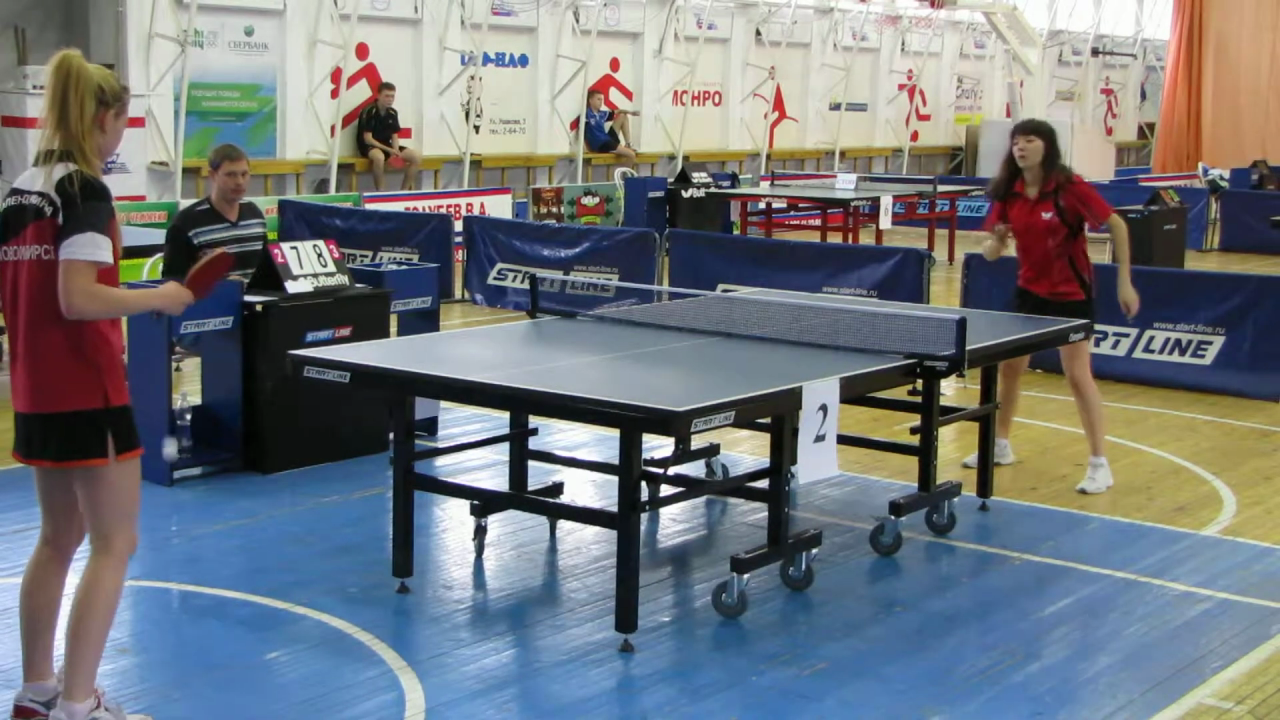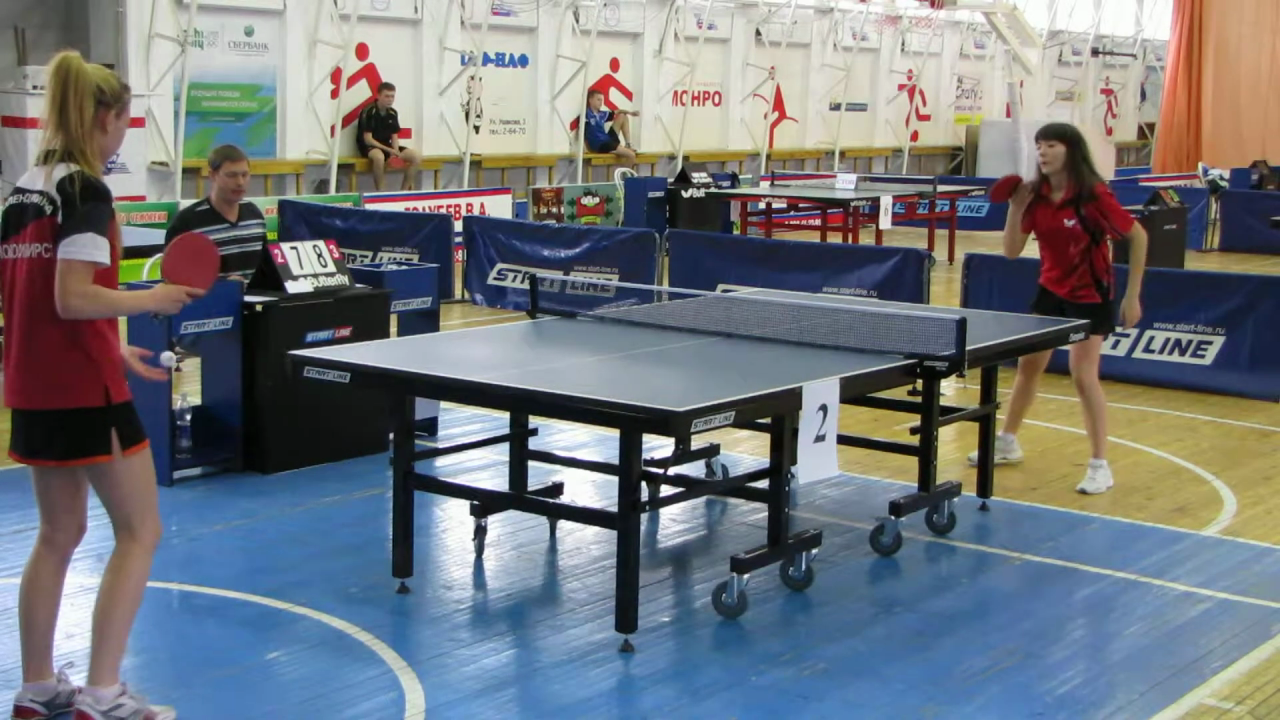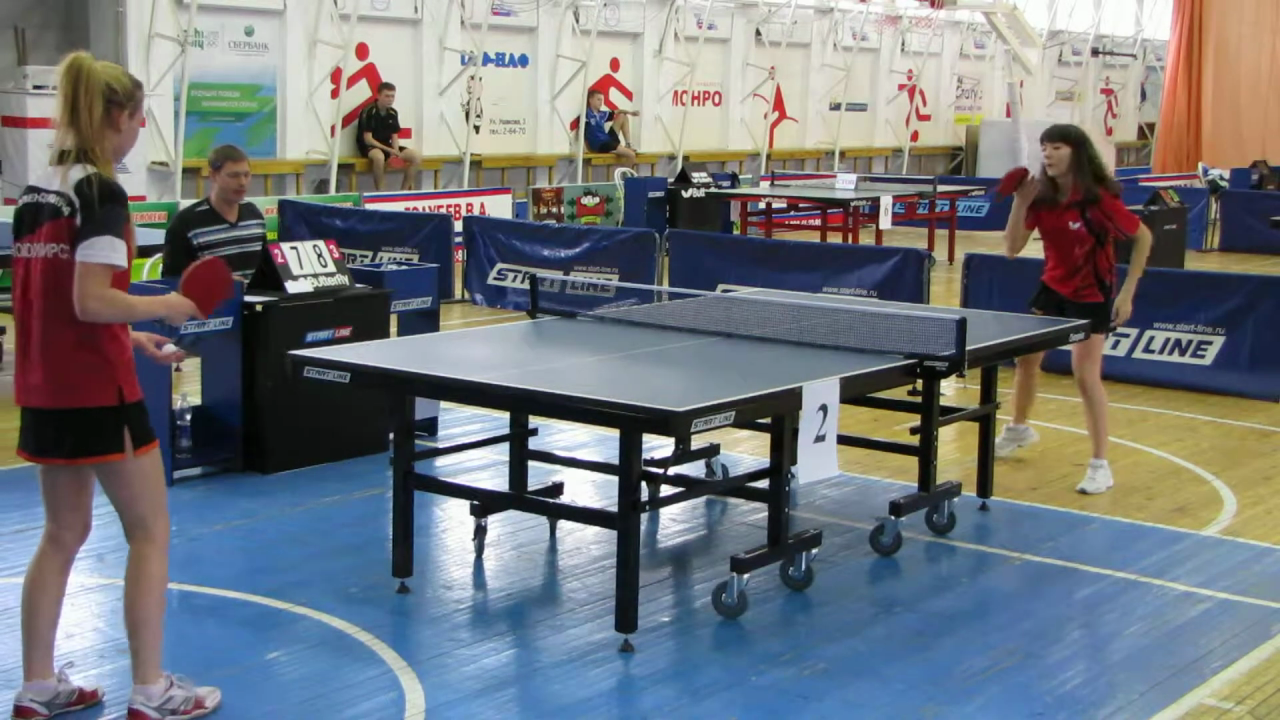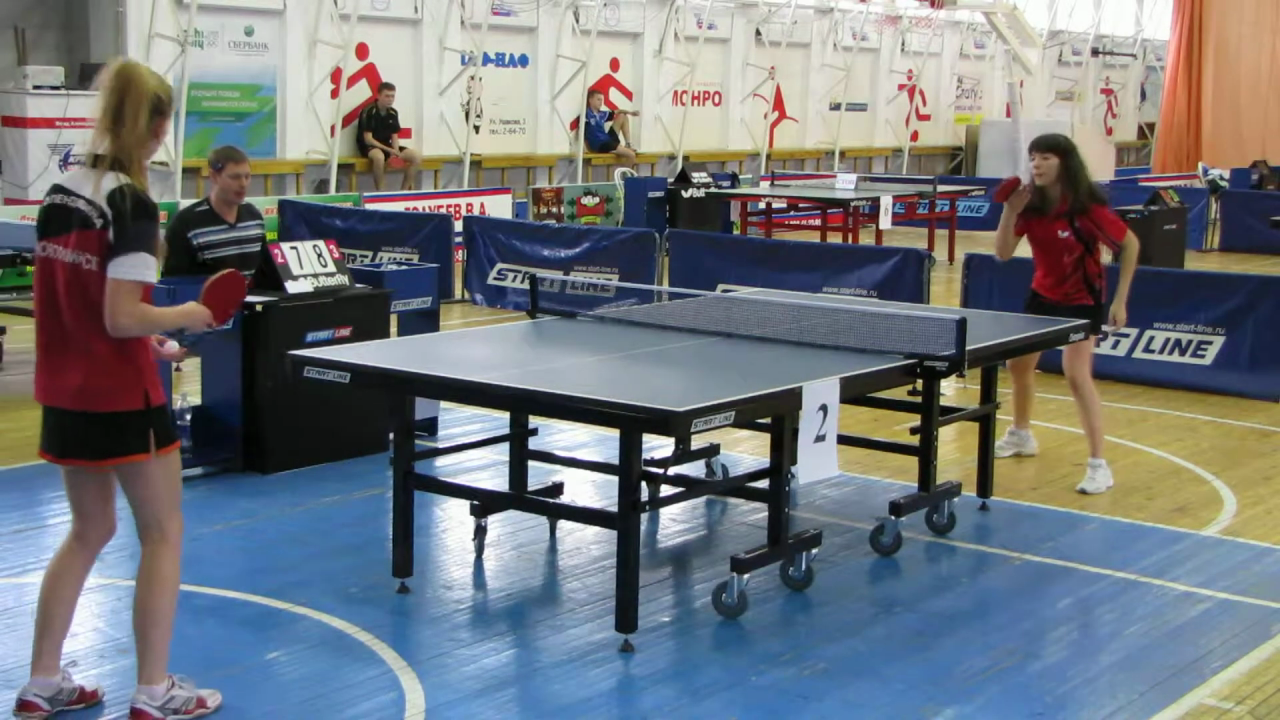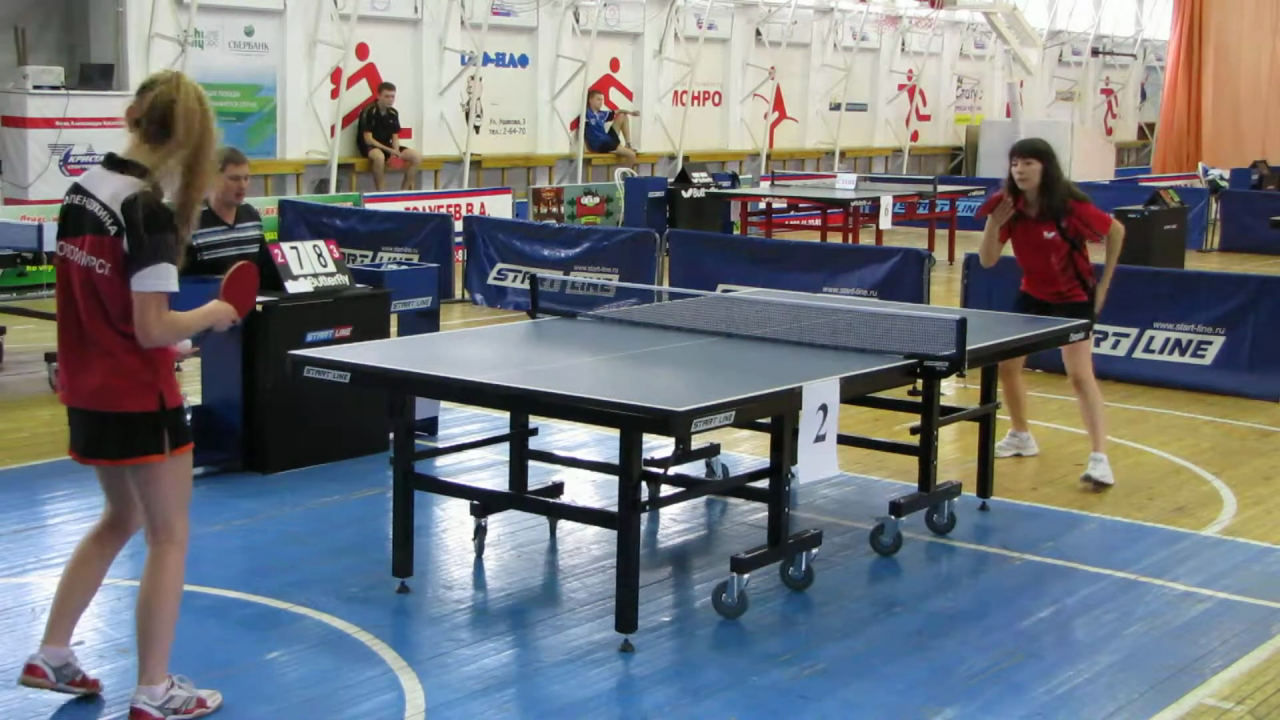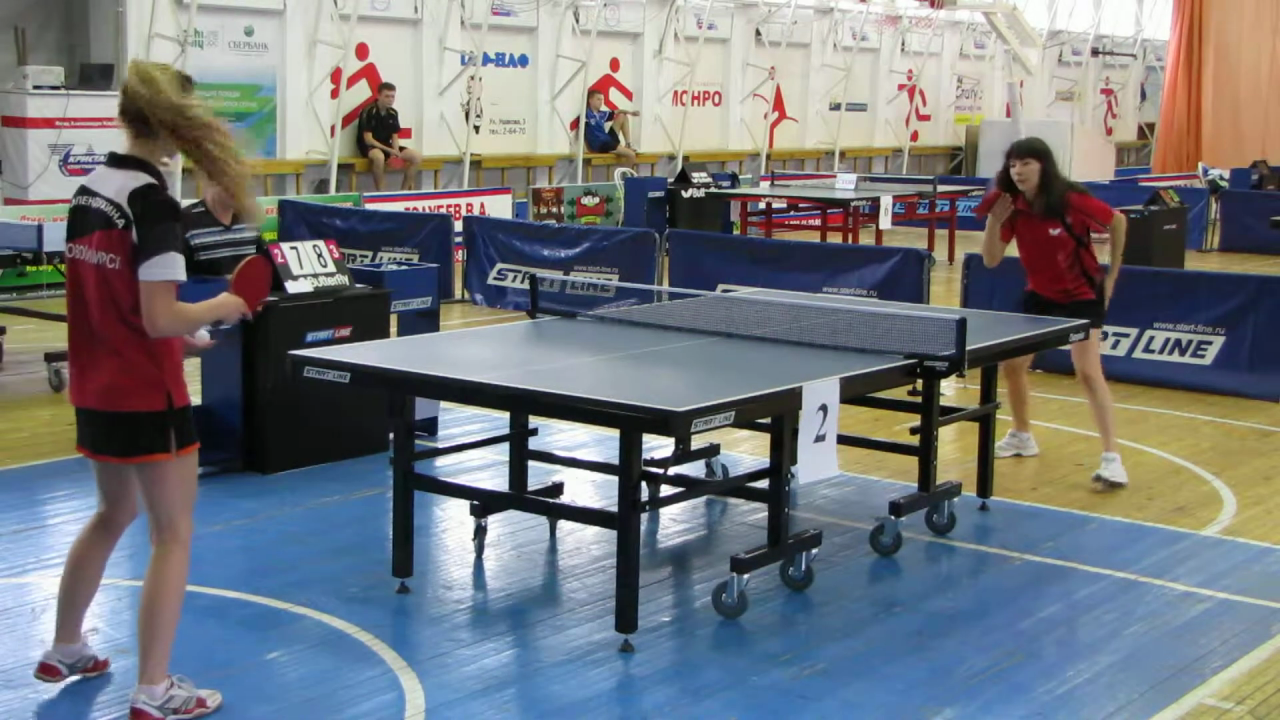
dt=0.2s
person 1, frame 1
right shoulder: (83, 190)
right elbow: (78, 299)
right wrist: (159, 298)
right hip: (85, 394)
left knee: (58, 539)
right knee: (115, 546)
person 1, frame 2
right shoulder: (85, 190)
right elbow: (73, 299)
left wrist: (115, 351)
right wrist: (152, 298)
right hip: (85, 393)
left knee: (58, 536)
right knee: (140, 535)
person 1, frame 3
left shoulder: (35, 189)
right shoulder: (100, 192)
left elbow: (52, 298)
right elbow: (91, 302)
left wrist: (127, 334)
right wrist: (164, 307)
left hip: (44, 391)
right hip: (97, 392)
left knee: (62, 534)
right knee: (150, 536)
person 1, frame 4
left shoulder: (62, 189)
right shoulder: (131, 202)
left elbow: (69, 297)
right elbow: (122, 318)
right wrist: (183, 316)
left hip: (65, 393)
right hip: (122, 397)
left knee: (89, 531)
right knee: (163, 536)
person 1, frame 5
left shoulder: (82, 188)
right shoulder: (149, 213)
left elbow: (92, 294)
right elbow: (153, 330)
right wrist: (209, 316)
left hip: (86, 391)
right hip: (138, 398)
left knee: (121, 518)
right knee: (169, 537)
left ankle: (50, 655)
person 1, frame 6
left shoulder: (88, 190)
right shoulder: (153, 203)
right elbow: (160, 319)
left wrist: (183, 329)
right wrist: (219, 308)
left hip: (94, 389)
right hip: (147, 396)
left knee: (113, 513)
right knee: (172, 536)
left ankle: (64, 648)
person 2, frame 1
left shoulder: (1070, 188)
right shoulder: (1007, 194)
left elbow: (1117, 226)
right elbow: (992, 252)
left wrist: (1125, 283)
right wrist: (995, 242)
left hip: (1071, 294)
right hip: (1030, 291)
left knee: (1078, 377)
right knee: (1009, 367)
left ankle: (1099, 464)
right ankle: (1000, 444)
person 2, frame 2
left shoulder: (1093, 196)
right shoulder: (1035, 195)
left elbow: (1138, 237)
right elbow: (1011, 252)
left wrist: (1132, 295)
right wrist: (1016, 210)
left hip: (1090, 296)
right hip: (1050, 291)
left knee: (1084, 377)
right knee: (1028, 366)
left ankle: (1100, 466)
right ankle: (1007, 441)
person 2, frame 3
left shoulder: (1099, 199)
right shoulder: (1042, 195)
left elbow: (1143, 238)
right elbow: (1013, 248)
left wrist: (1127, 292)
right wrist: (1020, 203)
left hip: (1091, 296)
right hip: (1052, 288)
left knee: (1085, 376)
right knee: (1025, 358)
left ankle: (1100, 466)
right ankle: (1019, 429)
person 2, frame 4
left shoulder: (1087, 207)
right shoulder: (1031, 203)
left elbow: (1130, 245)
right elbow: (1003, 254)
left wrist: (1120, 299)
right wrist: (1010, 212)
left hip: (1081, 299)
right hip: (1043, 294)
left knee: (1077, 376)
right knee: (1018, 364)
left ankle: (1098, 465)
right ankle: (1021, 434)
person 2, frame 5
left shoulder: (1070, 206)
right shoulder: (1010, 207)
left elbow: (1116, 231)
right elbow: (987, 261)
left wrist: (1103, 284)
right wrist: (994, 223)
left hip: (1073, 298)
right hip: (1033, 296)
left knee: (1080, 373)
right knee: (1006, 366)
left ankle: (1099, 459)
right ankle: (1021, 436)
person 2, frame 6
left shoulder: (1071, 200)
right shoulder: (1011, 207)
left elbow: (1118, 221)
right elbow: (991, 261)
left wrist: (1111, 276)
right wrist: (994, 221)
left hip: (1081, 295)
right hip: (1040, 295)
left knee: (1088, 372)
right knee: (1011, 365)
left ankle: (1111, 459)
right ankle: (1022, 436)
